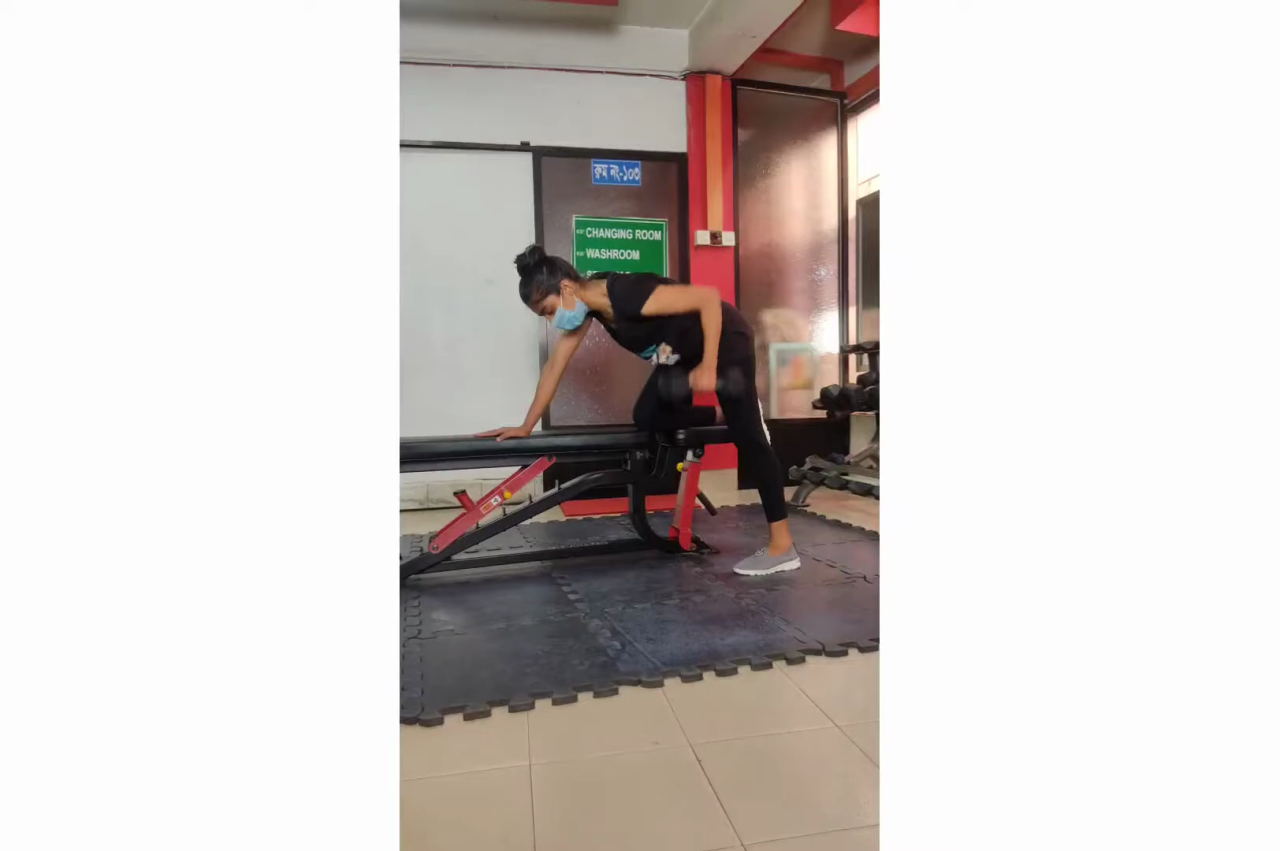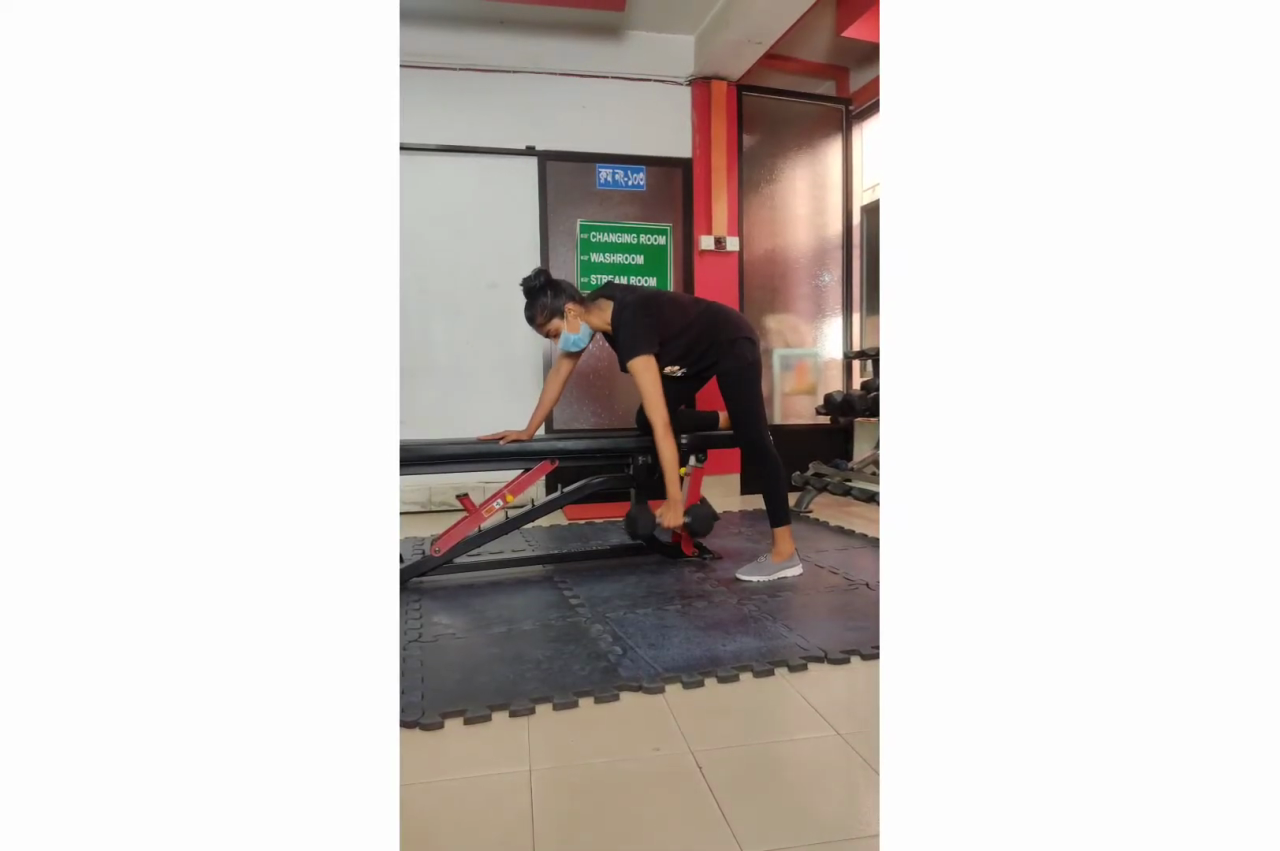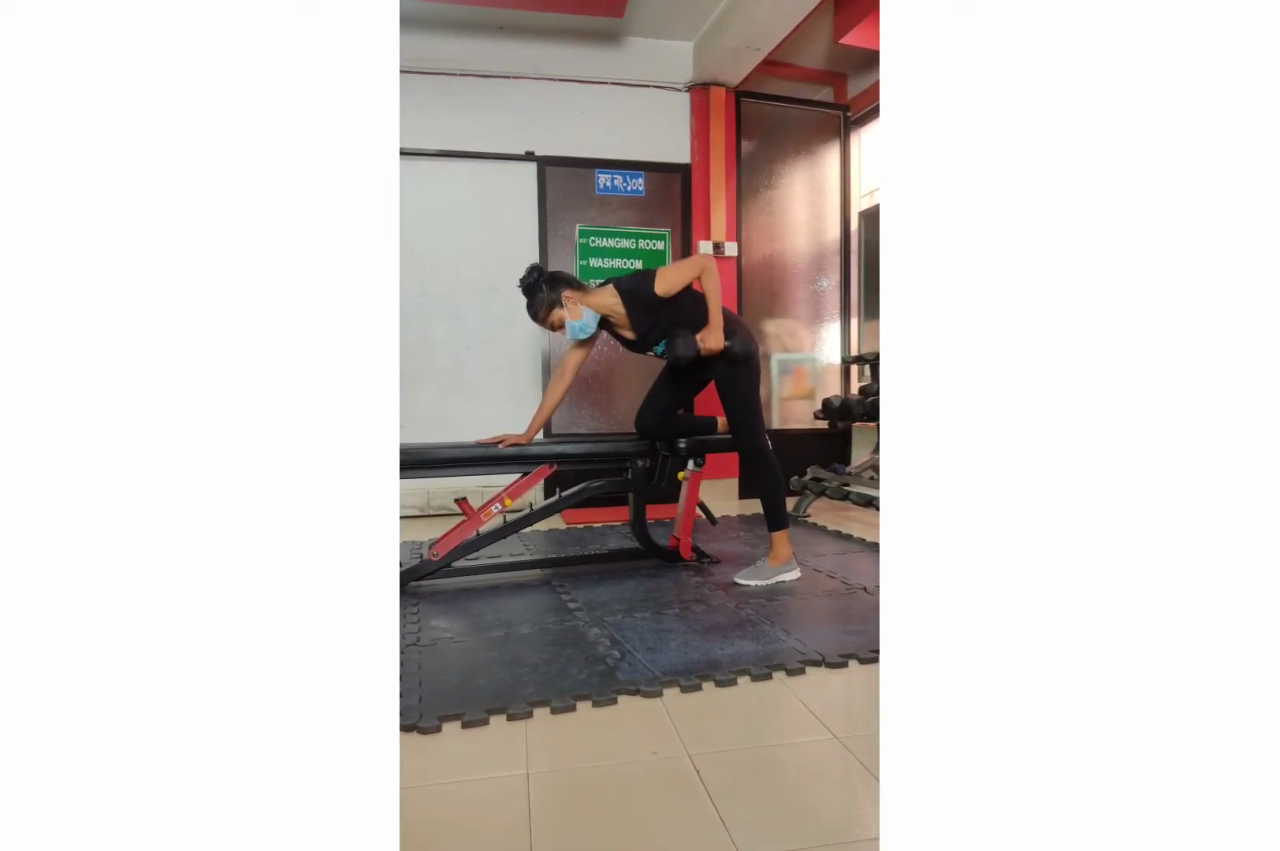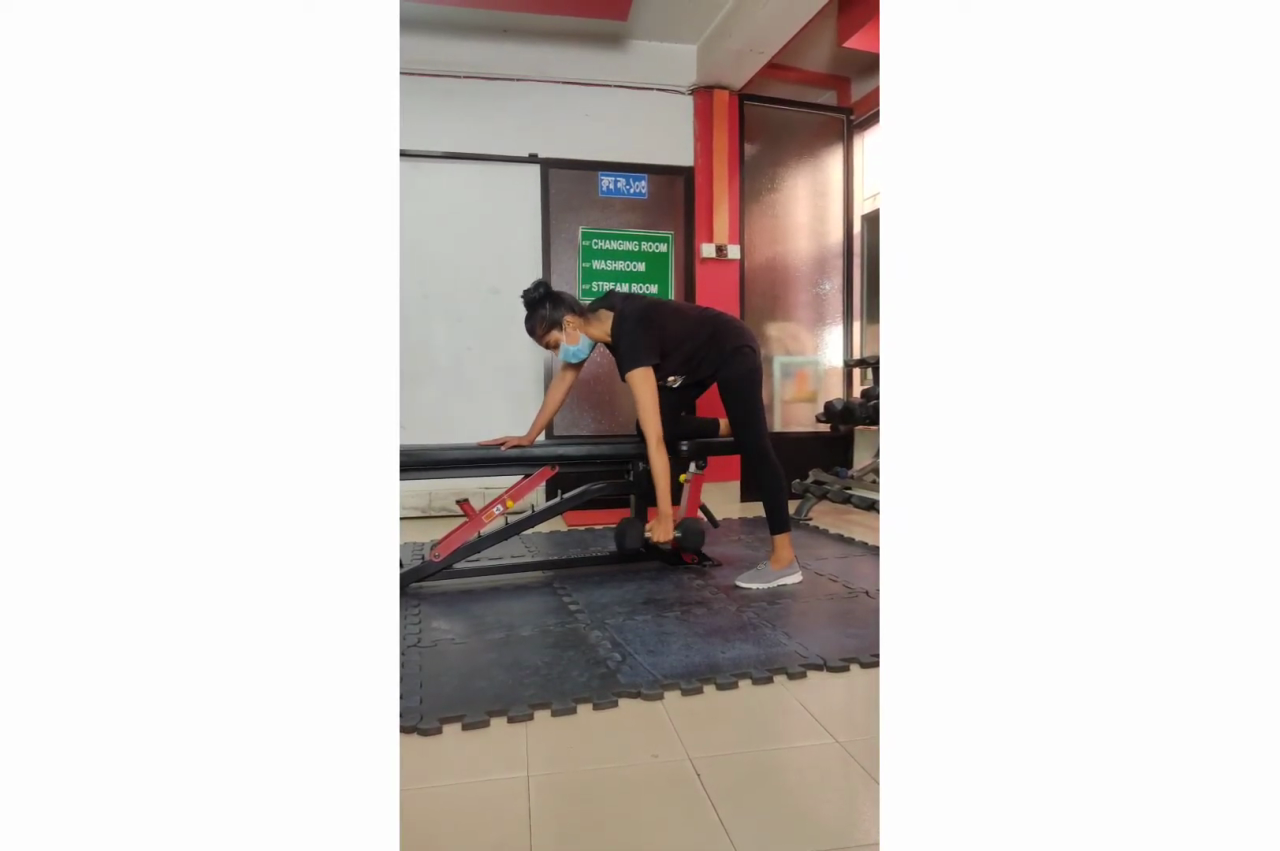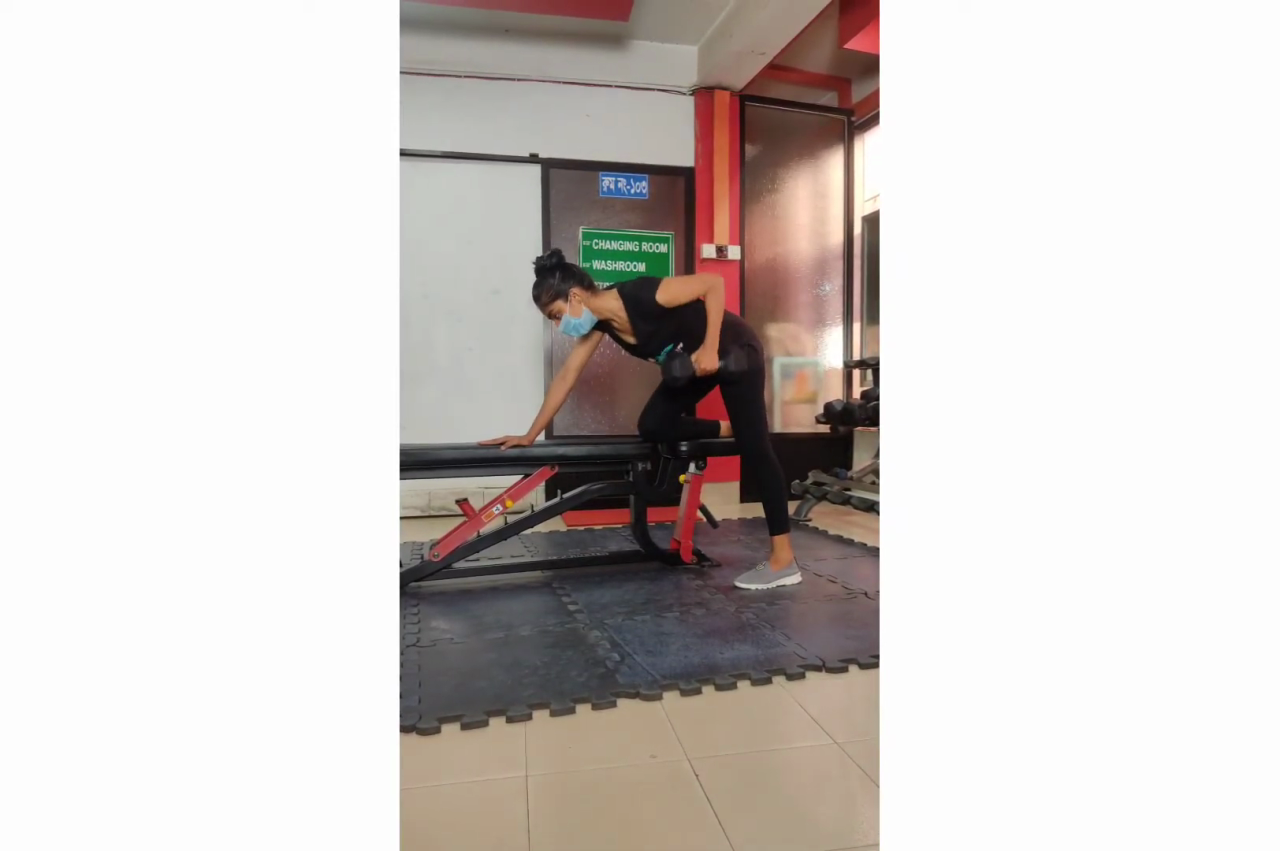
dt=1s
person 1, frame 1
left shoulder: (627, 296)
right shoulder: (587, 300)
left elbow: (709, 298)
right elbow: (555, 364)
left wrist: (709, 367)
right wrist: (526, 427)
left hip: (723, 336)
right hip: (685, 347)
left knee: (746, 437)
right knee: (647, 418)
left ankle: (782, 546)
right ankle: (732, 411)
person 1, frame 2
left shoulder: (630, 329)
right shoulder: (594, 307)
left elbow: (662, 424)
right elbow: (560, 371)
left wrist: (675, 500)
right wrist: (528, 431)
left hip: (731, 344)
right hip: (693, 351)
left knee: (753, 442)
right knee: (646, 422)
left ankle: (785, 552)
right ankle: (732, 420)
person 1, frame 3
left shoulder: (638, 291)
right shoulder: (596, 312)
left elbow: (705, 262)
right elbow: (565, 373)
left wrist: (716, 329)
right wrist: (529, 434)
left hip: (728, 345)
right hip: (691, 353)
left knee: (751, 446)
right knee: (650, 425)
left ankle: (783, 556)
right ankle: (730, 425)
person 1, frame 4
left shoulder: (631, 340)
right shoulder: (596, 316)
left elbow: (655, 439)
right elbow: (565, 378)
left wrist: (665, 514)
right wrist: (529, 436)
left hip: (732, 351)
right hip: (696, 357)
left knee: (753, 449)
right knee: (656, 423)
left ankle: (784, 559)
right ankle: (732, 427)
person 1, frame 5
left shoulder: (641, 296)
right shoulder: (600, 318)
left elbow: (714, 283)
right elbow: (567, 375)
left wrist: (710, 348)
right wrist: (530, 436)
left hip: (734, 349)
right hip: (693, 360)
left knee: (755, 450)
right knee: (652, 427)
left ankle: (783, 560)
right ankle: (732, 429)
